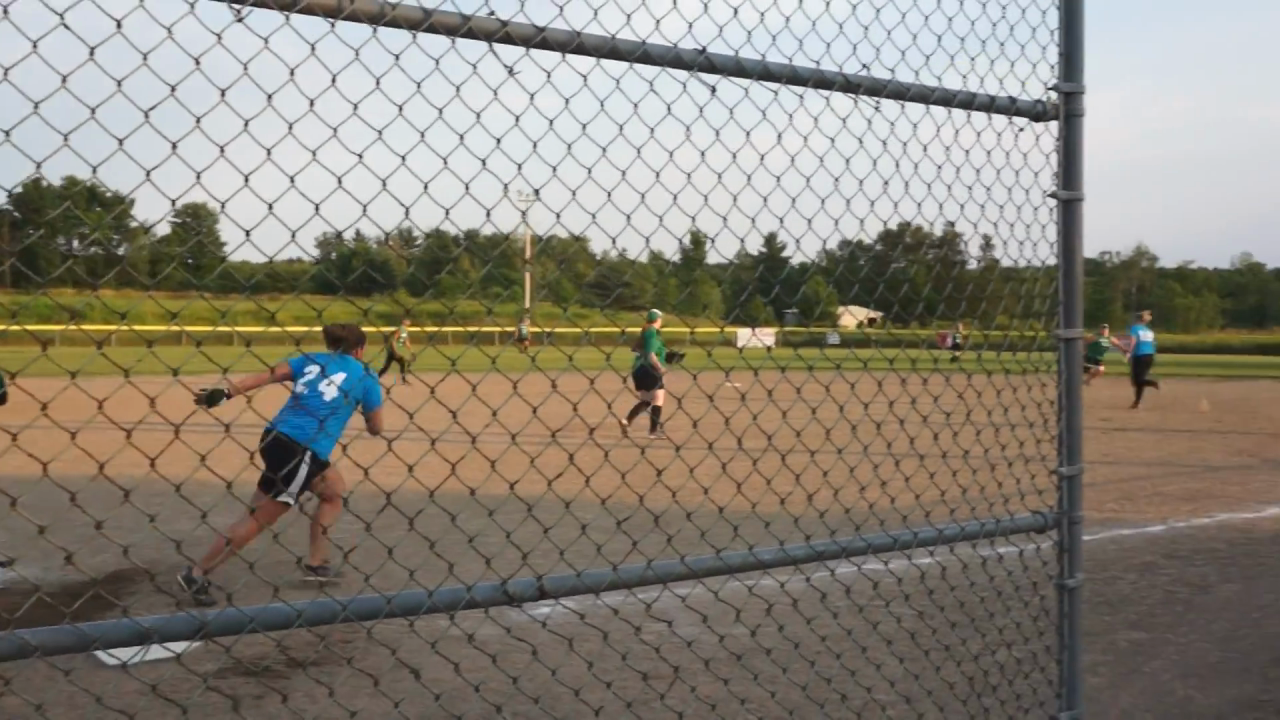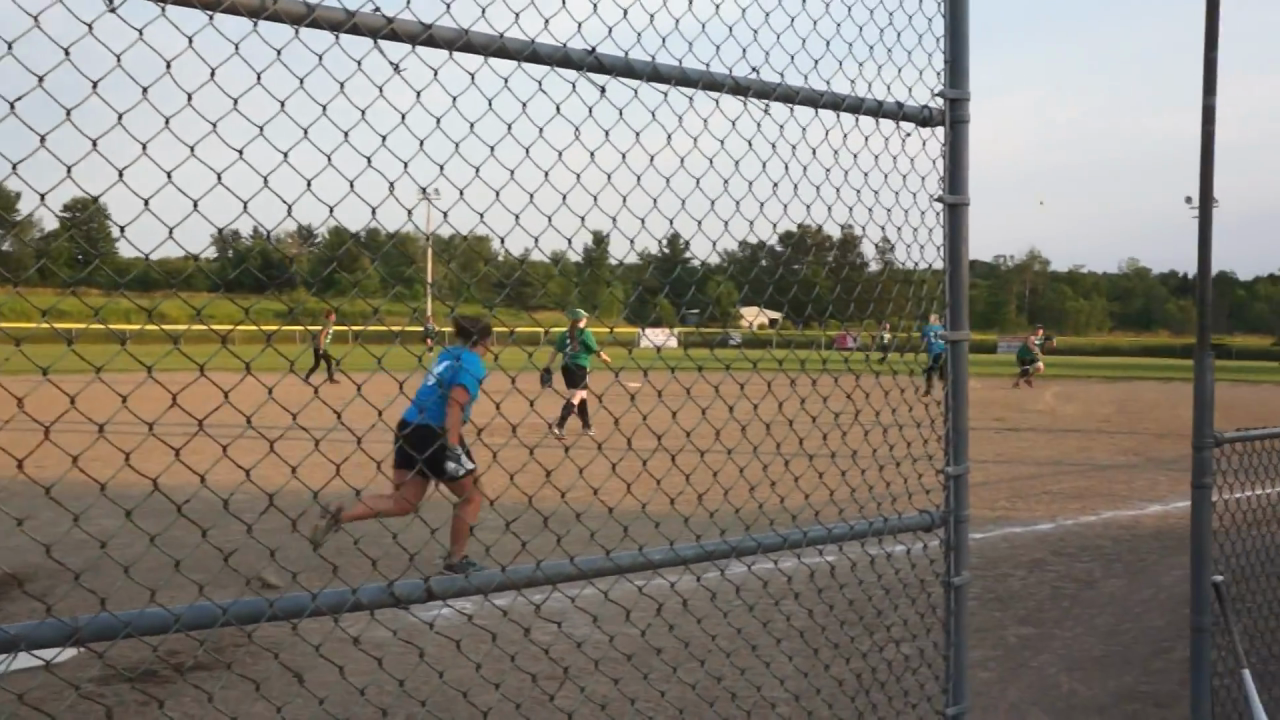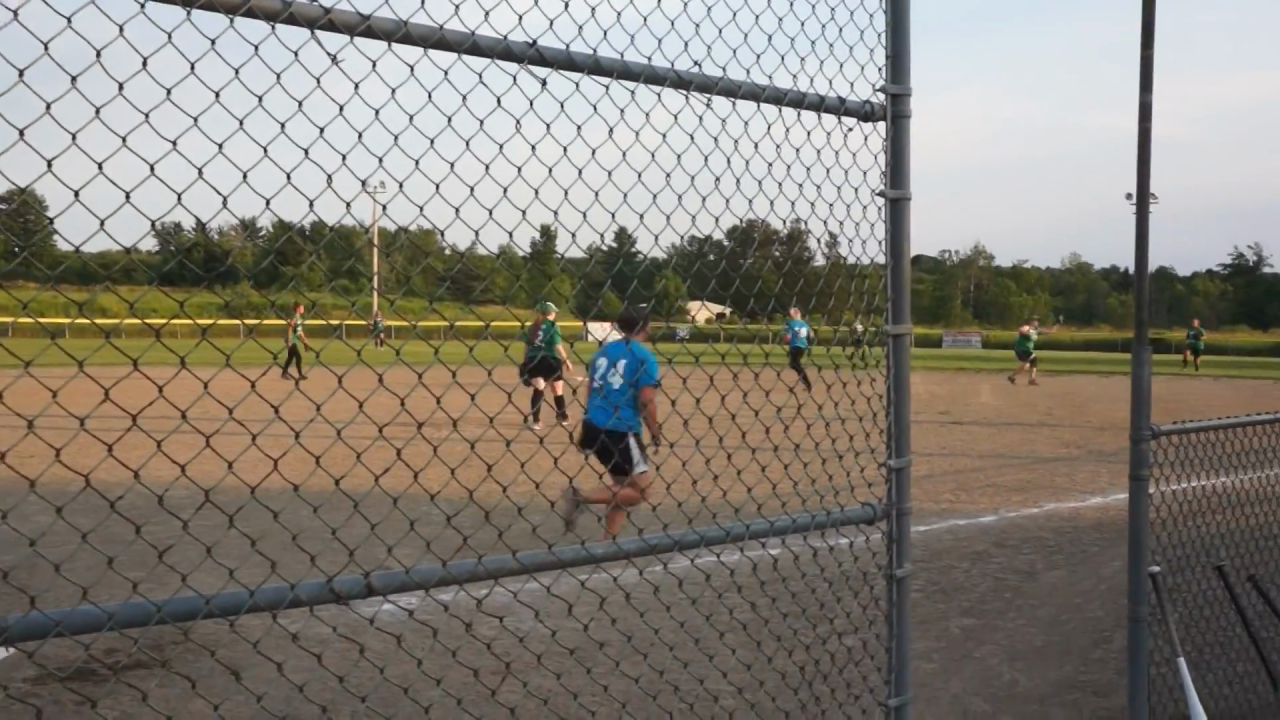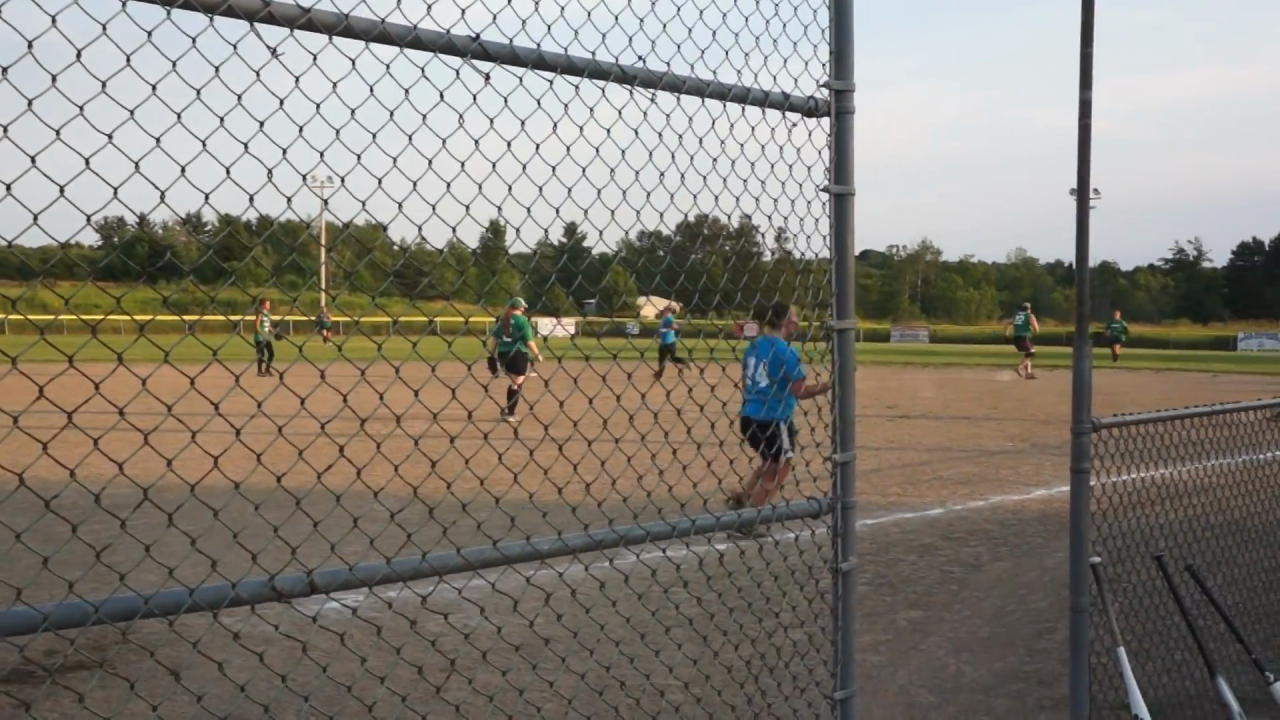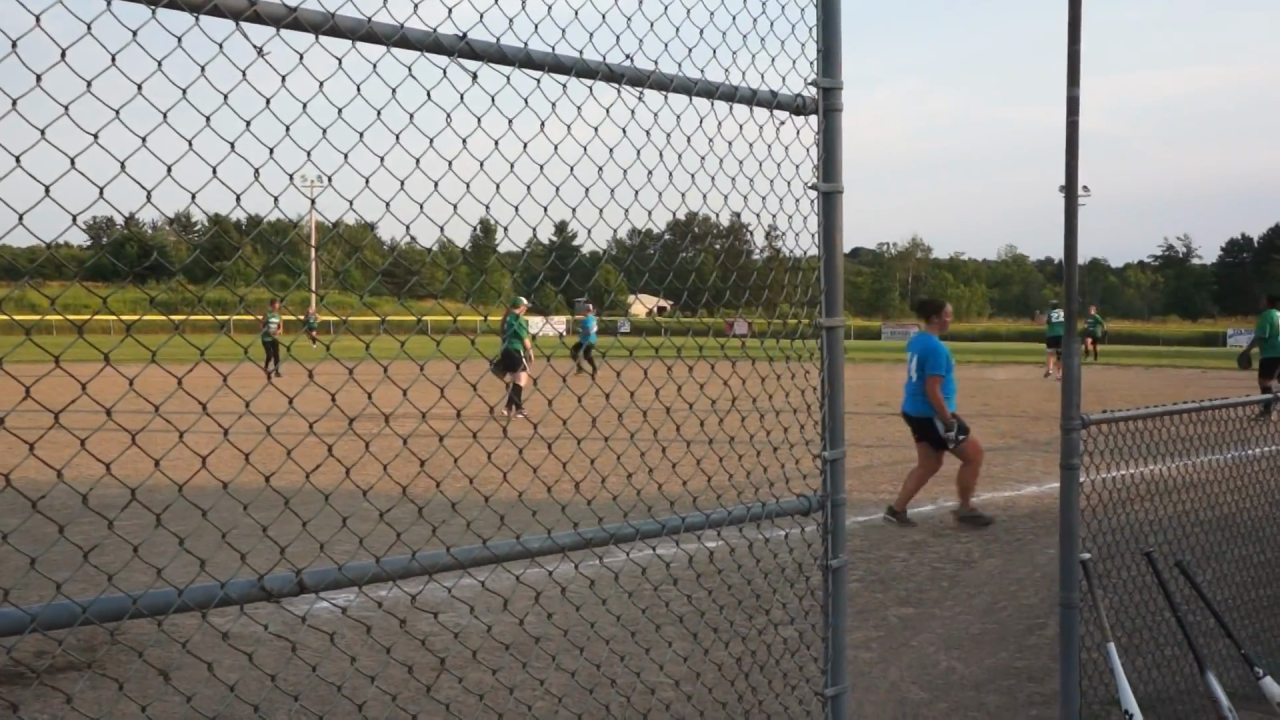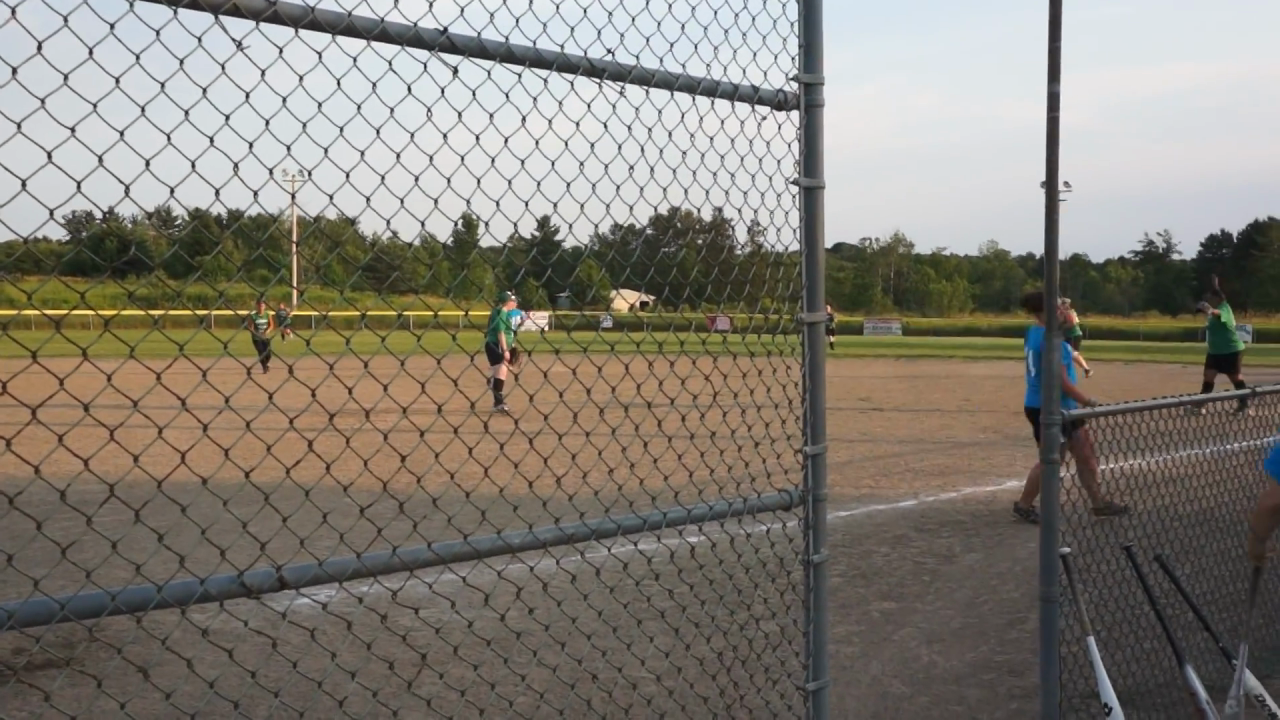
dt=0.4s
person 1, frame 1
left shoulder: (309, 360)
right shoulder: (365, 377)
left elbow: (267, 375)
right elbow: (375, 427)
left wrist: (226, 392)
right wrist: (368, 409)
left hip: (277, 439)
right hip: (303, 450)
left knee: (334, 487)
right knee: (259, 520)
left ankle: (316, 563)
right ankle: (197, 575)
person 1, frame 2
left shoulder: (452, 355)
right shoulder: (473, 367)
right elbow: (456, 404)
right wrist: (453, 447)
left hip: (412, 429)
right hip: (432, 435)
left knee: (401, 502)
right knee: (472, 496)
left ankle: (339, 514)
right ankle: (455, 560)
person 1, frame 3
left shoulder: (605, 350)
right shoulder: (645, 358)
left elbow: (593, 390)
right elbow: (648, 402)
left wrist: (585, 432)
right wrist: (656, 437)
left hip: (594, 427)
right hip: (619, 432)
left knee: (624, 488)
right knee: (639, 493)
left ankle: (609, 542)
right ankle: (579, 497)
person 1, frame 4
left shoulder: (754, 346)
right shoulder: (786, 353)
right elbow: (799, 392)
right wrist: (828, 387)
left hip: (749, 419)
right hip: (772, 422)
left knee: (773, 467)
right knee: (776, 476)
left ankle: (740, 499)
person 1, frame 5
left shoulder: (917, 340)
right shoulder: (936, 348)
right elbow: (933, 390)
right wrist: (949, 420)
left hip: (916, 412)
right hip: (932, 415)
left knee: (928, 465)
right knee: (974, 453)
left ankle: (897, 510)
right ankle: (965, 511)
person 1, frame 6
left shoulder: (1035, 333)
right shoulder: (1048, 340)
right elbow: (1062, 381)
right wrist: (1087, 401)
left hip: (1058, 406)
left knee: (1085, 451)
left ankle: (1100, 504)
right ankle: (1023, 506)
